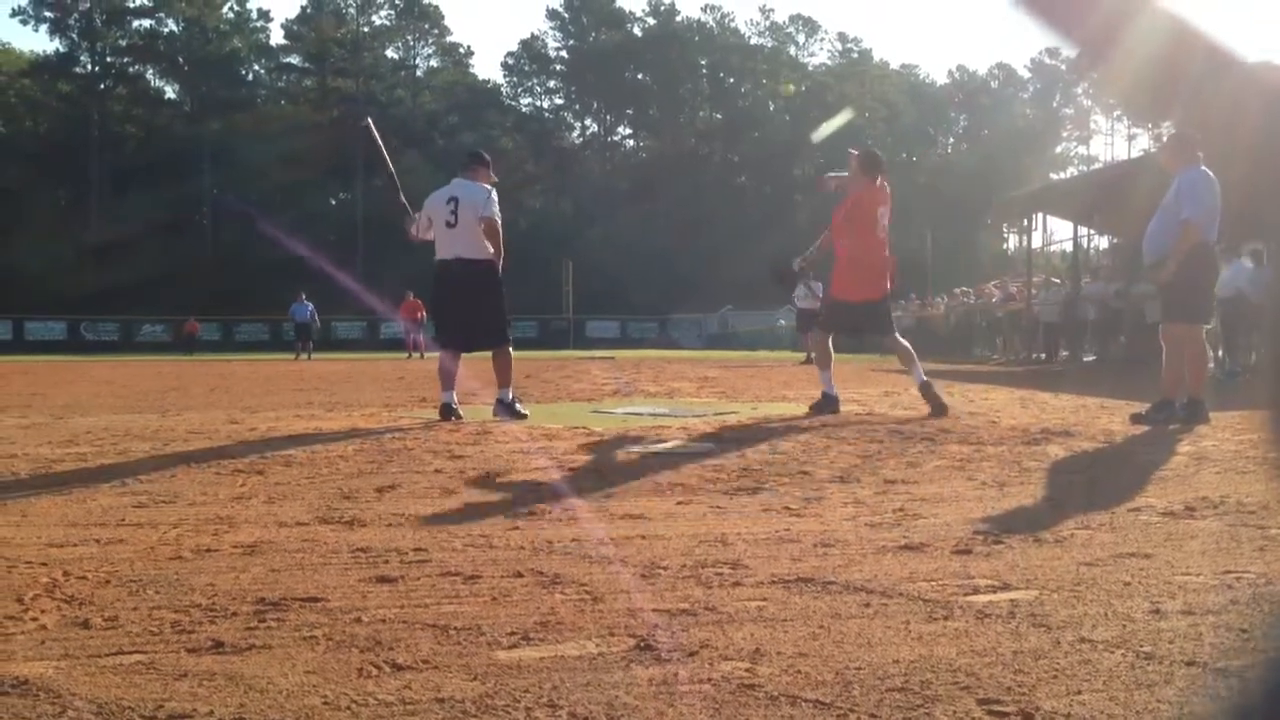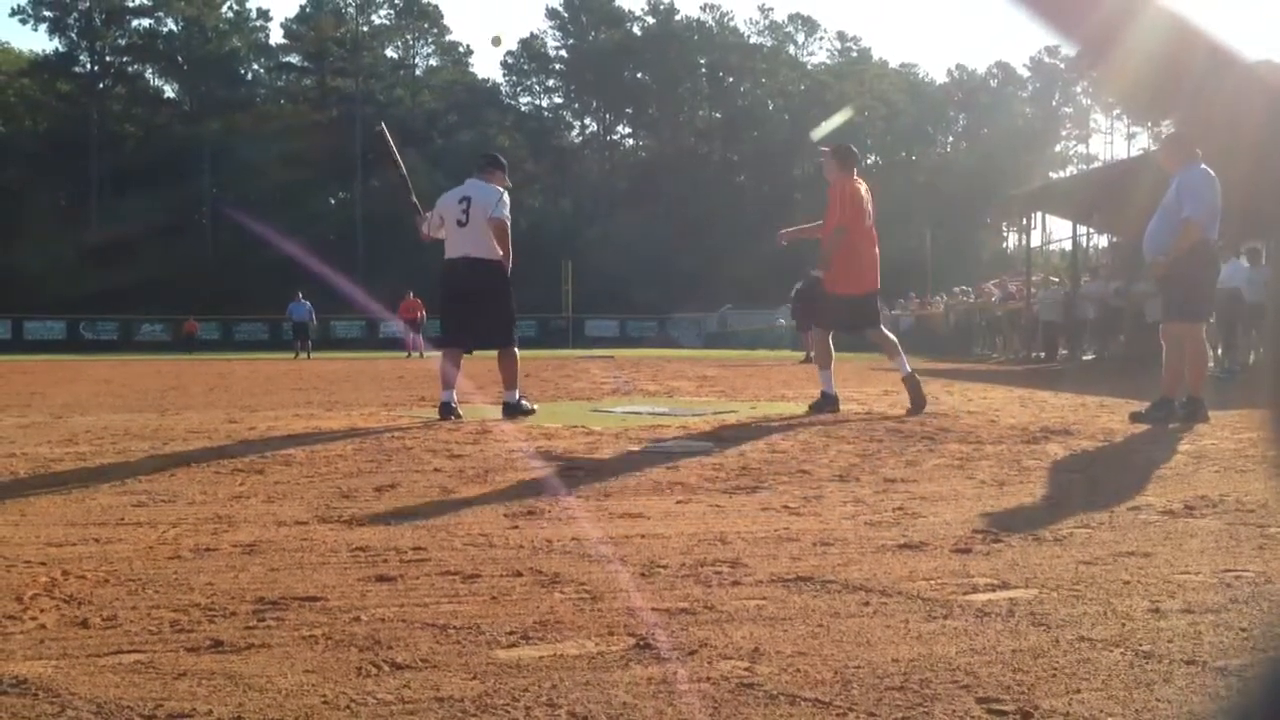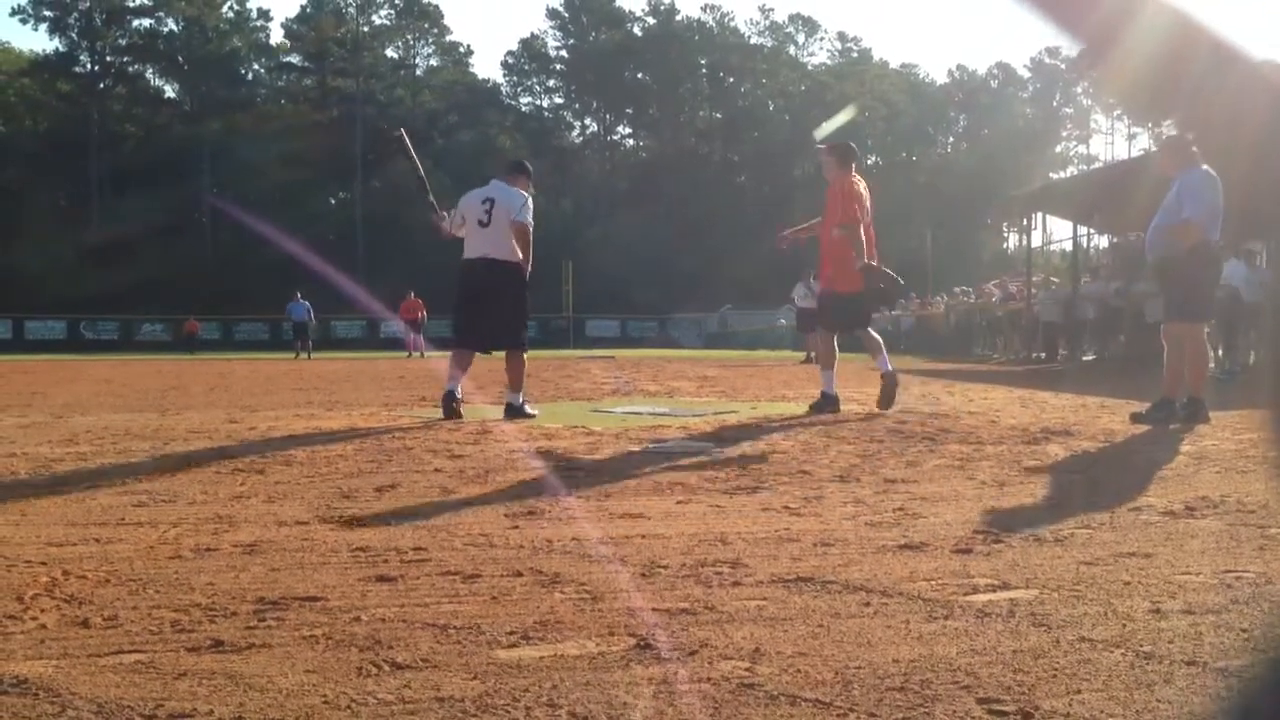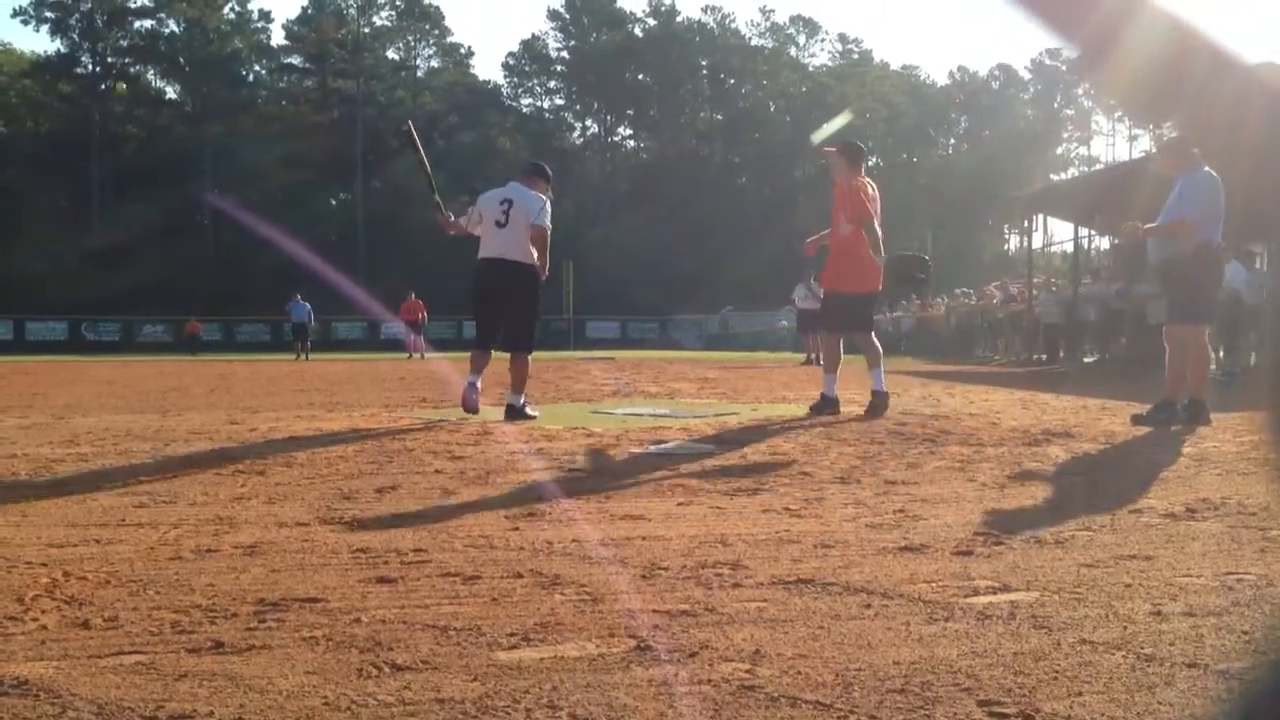
dt=0.2s
person 1, frame 1
left shoulder: (1195, 178)
right shoulder: (1186, 180)
left elbow: (1193, 226)
left wrist: (1172, 262)
right wrist: (1167, 265)
left hip: (1187, 265)
right hip: (1178, 267)
left knee: (1187, 333)
right knee: (1172, 335)
left ankle: (1194, 405)
right ankle: (1168, 403)
person 1, frame 2
left shoulder: (1195, 176)
right shoulder: (1185, 179)
left elbow: (1194, 225)
left wrist: (1167, 258)
right wrist: (1165, 261)
left hip: (1189, 264)
right hip: (1178, 266)
left knee: (1188, 332)
right knee: (1172, 334)
left ankle: (1194, 403)
right ankle: (1168, 402)
person 1, frame 3
left shoulder: (1197, 177)
right shoulder: (1186, 180)
left elbow: (1192, 226)
left wrist: (1150, 242)
right wrist: (1148, 241)
left hip: (1191, 263)
right hip: (1179, 265)
left knee: (1189, 332)
right knee: (1173, 334)
left ankle: (1194, 404)
right ankle: (1169, 402)
person 1, frame 4
left shoulder: (1200, 179)
right shoulder: (1188, 182)
left elbow: (1185, 226)
left wrist: (1144, 231)
right wrist: (1145, 232)
left hip: (1194, 265)
right hip: (1181, 266)
left knee: (1191, 334)
right knee: (1175, 336)
left ankle: (1195, 405)
right ankle: (1172, 404)
person 2, frame 1
left shoulder: (857, 196)
right shoulder: (882, 192)
left elbow: (834, 235)
left wrist: (808, 257)
right wrist: (845, 182)
left hip: (848, 285)
right hip: (878, 284)
left knee: (822, 334)
right knee: (891, 338)
left ankle: (829, 397)
right ankle: (925, 386)
person 2, frame 2
left shoulder: (842, 189)
right shoulder: (859, 187)
left elbow: (837, 233)
left wrist: (822, 268)
right wrist: (794, 233)
left hip: (843, 278)
right hip: (866, 276)
left knee: (821, 332)
right knee: (876, 330)
left ankle: (828, 396)
right ankle: (907, 375)
person 2, frame 3
left shoulder: (842, 186)
right shoulder: (857, 184)
left elbow: (851, 228)
left wrist: (861, 260)
right wrist: (795, 233)
left hip: (842, 275)
right hip: (858, 275)
left knee: (826, 333)
right knee: (862, 328)
left ankle: (829, 396)
right ankle: (887, 373)
person 2, frame 4
left shoulder: (849, 186)
right shoulder: (867, 186)
left elbow: (869, 224)
left wrist: (880, 257)
right wrist: (818, 240)
left hip: (846, 277)
right hip: (868, 277)
left knee: (831, 334)
right knee: (865, 334)
left ankle: (829, 398)
right ankle: (879, 391)
person 3, frame 1
left shoulder: (434, 198)
right shoulder: (483, 193)
left elbow: (417, 235)
right elbow: (490, 224)
left wrist: (413, 222)
right wrist: (499, 256)
left hip: (446, 273)
right hip: (480, 271)
left knee: (449, 343)
right knee: (500, 339)
left ankle: (448, 401)
right ankle: (505, 399)
person 3, frame 2
left shoulder: (447, 198)
right shoulder: (495, 194)
left elbow: (428, 233)
right elbow: (499, 225)
left wrist: (424, 220)
right wrist: (507, 258)
left hip: (454, 272)
right hip: (489, 271)
left knee: (453, 342)
right knee: (505, 340)
left ankle: (447, 400)
right ankle: (512, 400)
person 3, frame 3
left shoulder: (469, 197)
right shoulder: (519, 198)
left elbow: (449, 230)
right elbow: (521, 229)
left wrist: (442, 220)
right wrist: (526, 262)
left hip: (472, 272)
right hip: (506, 272)
left knee: (465, 340)
right knee: (515, 343)
left ankle: (452, 391)
right ankle: (515, 402)
person 3, frame 4
left shoulder: (487, 197)
right shoulder: (537, 201)
left elbow: (464, 227)
right elbow: (540, 233)
left wrist: (449, 223)
right wrist: (543, 266)
left hip: (487, 271)
right hip: (520, 274)
left knee: (484, 337)
right knee: (521, 344)
left ankle: (473, 382)
right ankle: (516, 404)
